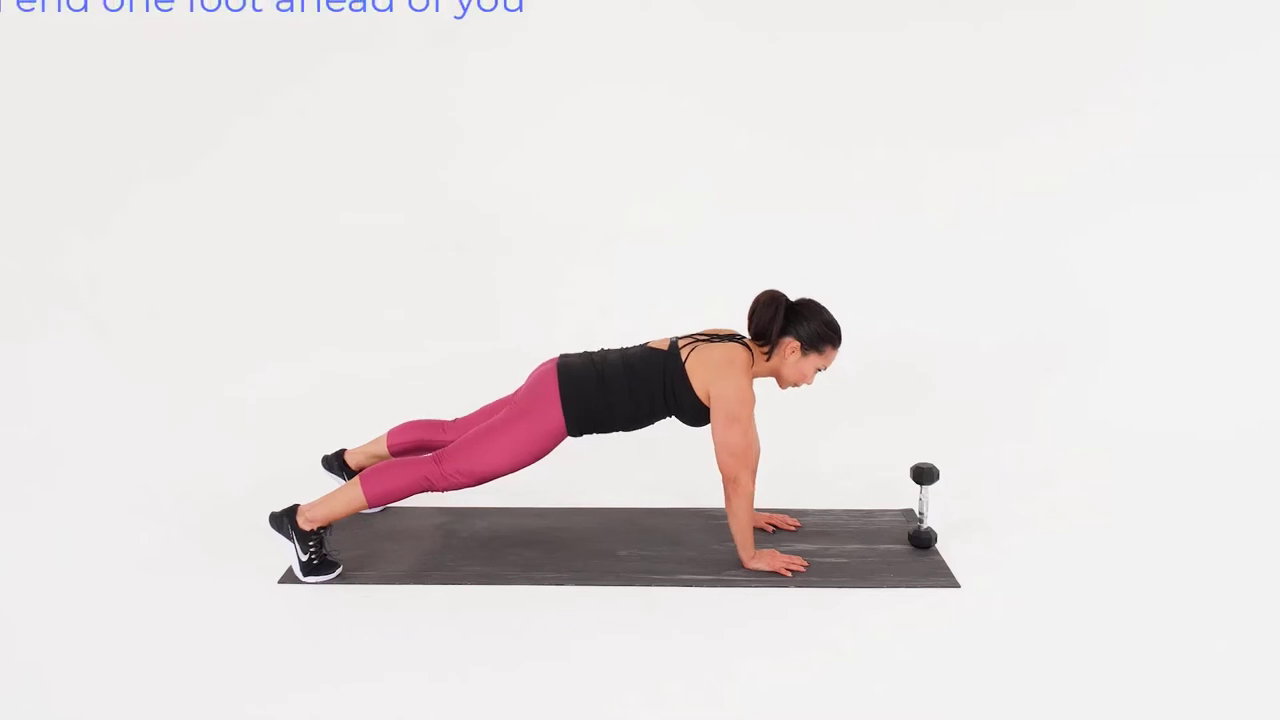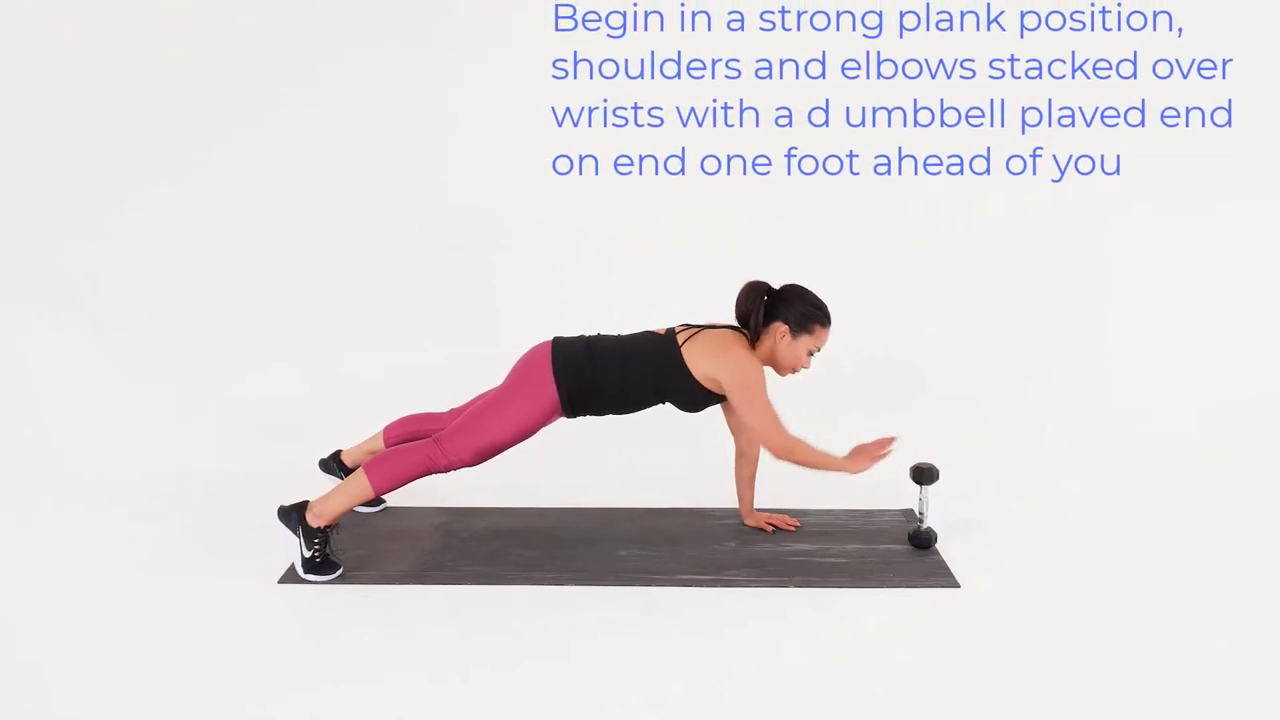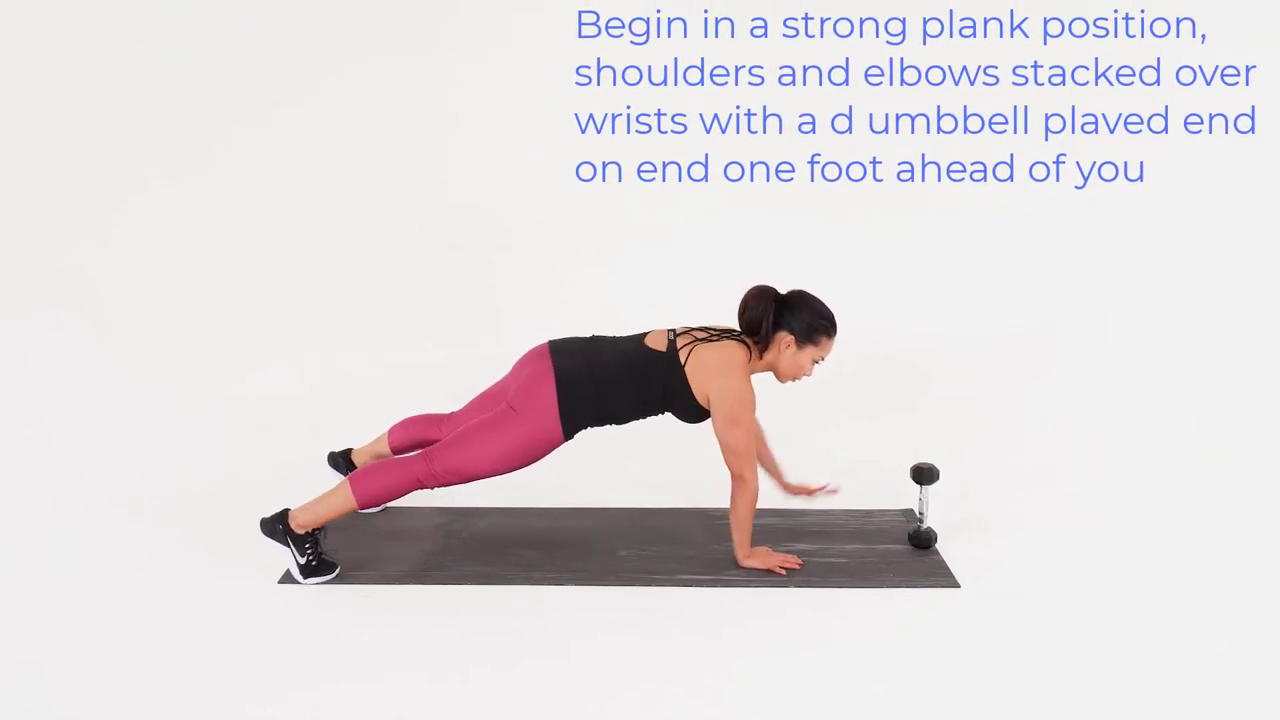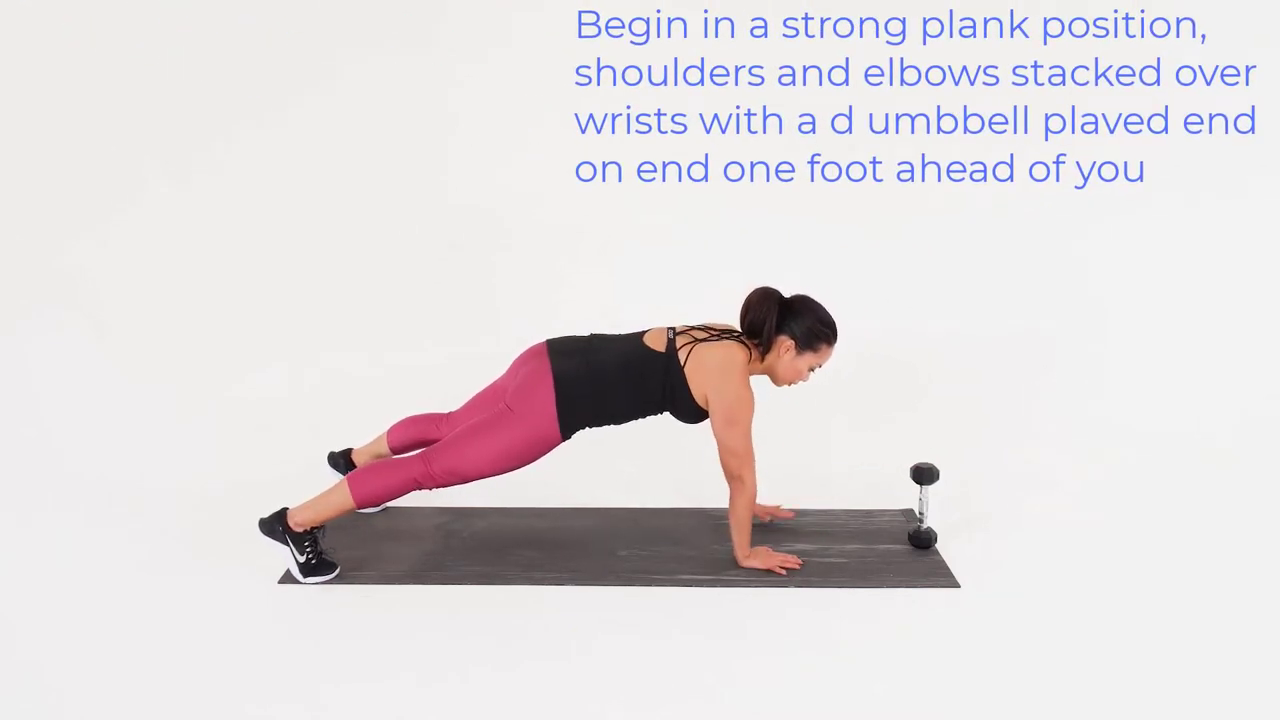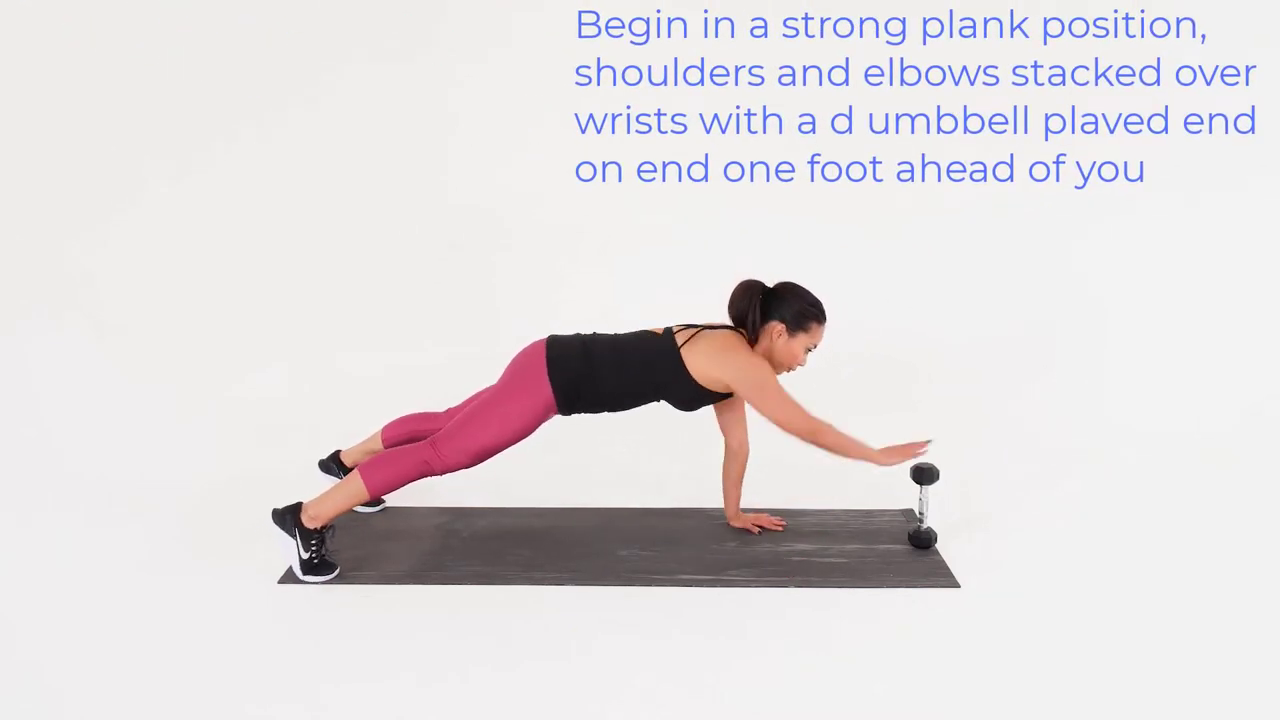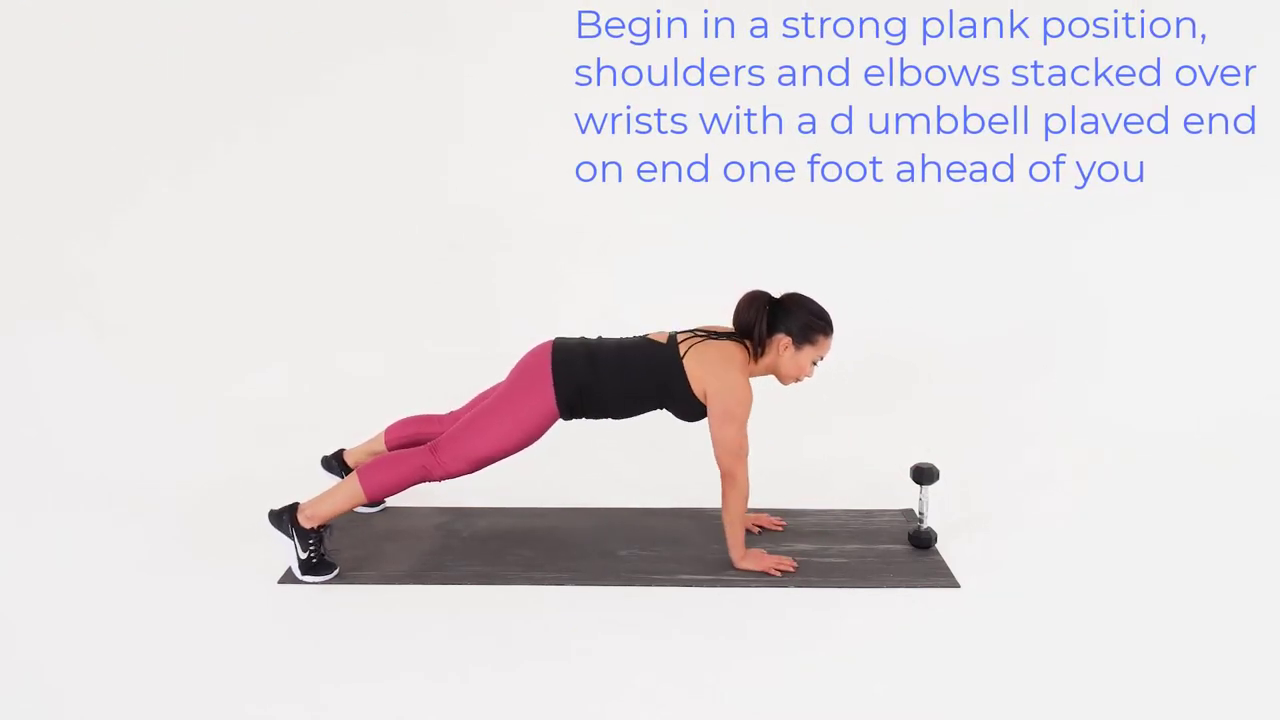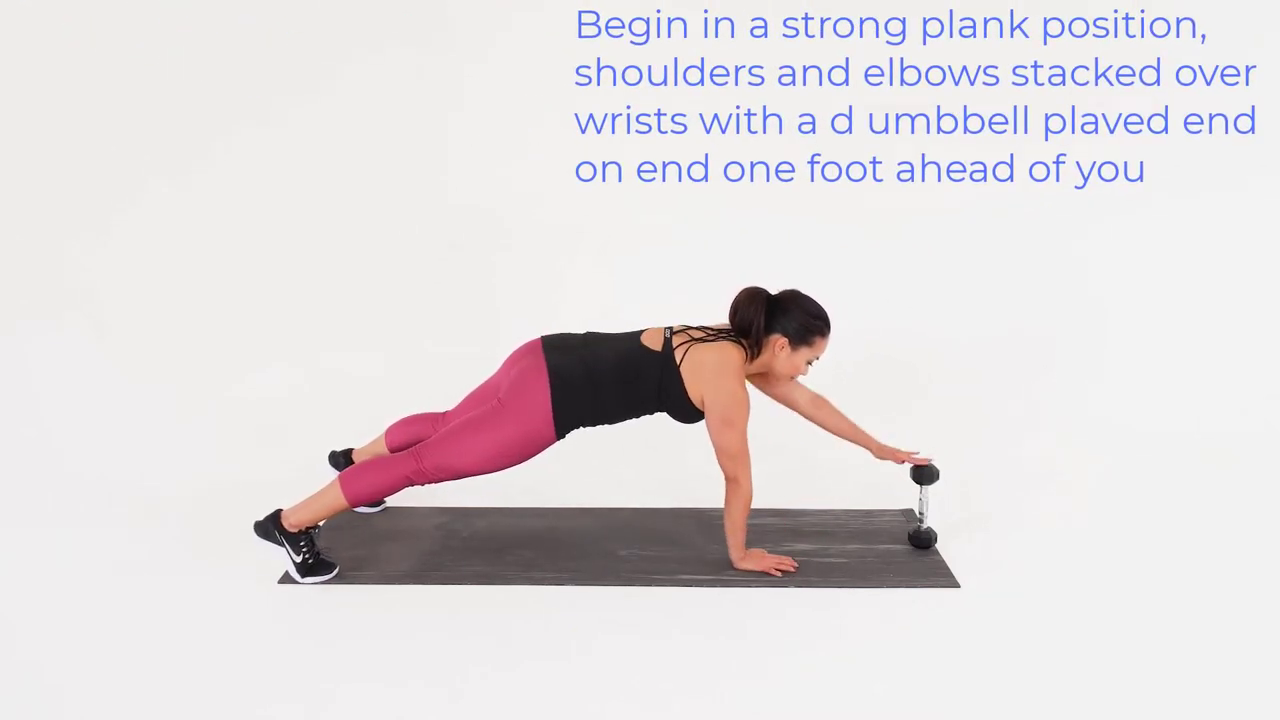
dt=0.7s
person 1, frame 1
left shoulder: (736, 350)
right shoulder: (735, 376)
left elbow: (747, 446)
right elbow: (735, 474)
left wrist: (750, 512)
right wrist: (750, 555)
left hip: (561, 384)
right hip: (561, 403)
left knee: (456, 433)
right knee: (446, 468)
left ankle: (351, 460)
right ankle: (305, 519)
person 1, frame 2
left shoulder: (733, 351)
right shoulder: (737, 358)
left elbow: (745, 439)
right elbow: (774, 441)
left wrist: (748, 510)
right wrist: (844, 462)
left hip: (560, 373)
right hip: (555, 379)
left knee: (446, 425)
right knee: (445, 449)
left ankle: (346, 460)
right ankle: (313, 517)
person 1, frame 3
left shoulder: (728, 348)
right shoulder: (728, 377)
left elbow: (742, 422)
right elbow: (742, 475)
left wrist: (787, 483)
right wrist: (743, 550)
left hip: (548, 368)
right hip: (553, 407)
left knee: (446, 431)
right knee: (436, 465)
left ankle: (357, 461)
right ankle: (296, 525)
person 1, frame 4
left shoulder: (726, 342)
right shoulder: (732, 378)
left elbow: (731, 434)
right elbow: (742, 474)
left wrist: (753, 504)
right wrist: (745, 552)
left hip: (547, 364)
right hip: (552, 405)
left knee: (452, 427)
right knee: (437, 466)
left ankle: (355, 459)
right ankle: (295, 523)
person 1, frame 5
left shoulder: (730, 352)
right shoulder: (737, 359)
left elbow: (736, 439)
right elbow: (804, 427)
left wrist: (733, 511)
right wrist: (878, 454)
left hip: (558, 373)
right hip: (550, 374)
left knee: (444, 425)
right knee: (438, 453)
left ankle: (346, 459)
right ankle: (307, 518)
person 1, frame 6
left shoulder: (731, 347)
right shoulder: (732, 374)
left elbow: (733, 449)
right elbow: (733, 472)
left wrist: (738, 513)
right wrist: (739, 553)
left hip: (556, 367)
right hip: (553, 384)
left knee: (450, 427)
right knee: (442, 457)
left ankle: (349, 459)
right ankle: (305, 517)
person 1, frame 7
left shoulder: (734, 345)
right shoulder: (727, 379)
left elbow: (803, 400)
right elbow: (737, 479)
left wrist: (878, 447)
right wrist: (739, 553)
left hip: (543, 361)
right hip: (549, 400)
left knee: (448, 426)
right knee: (432, 461)
left ankle: (355, 459)
right ankle: (289, 523)
